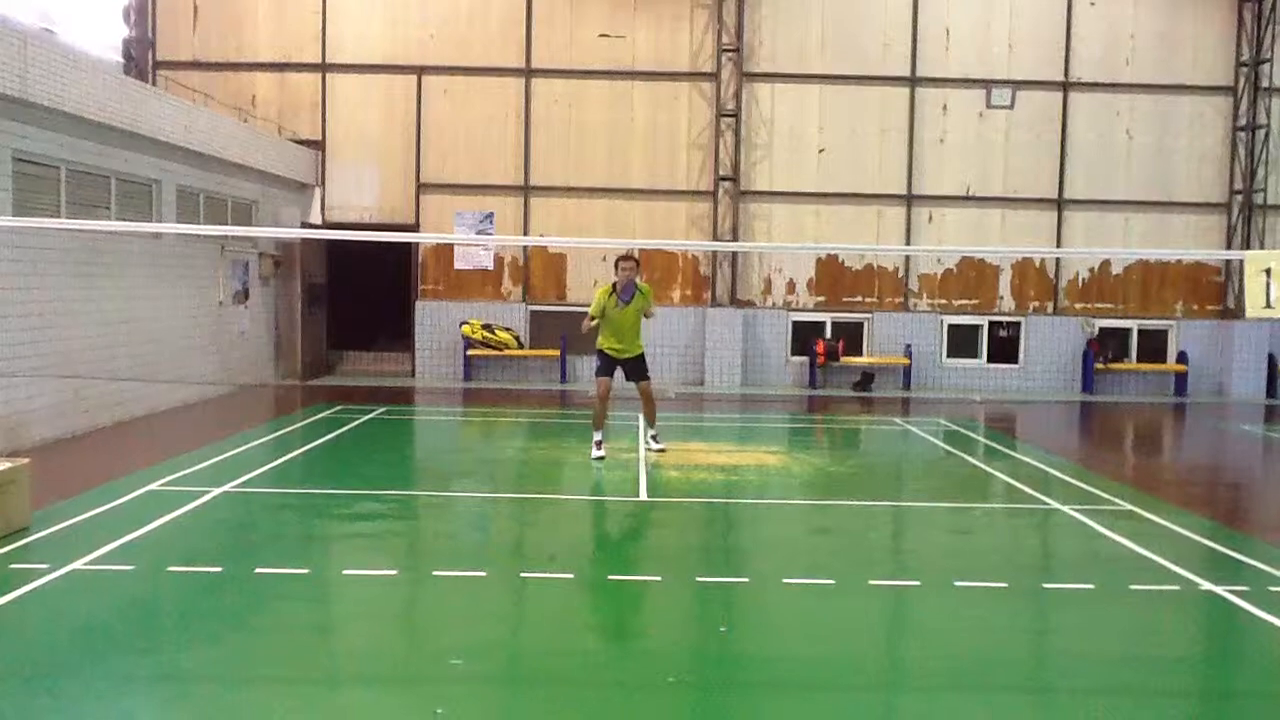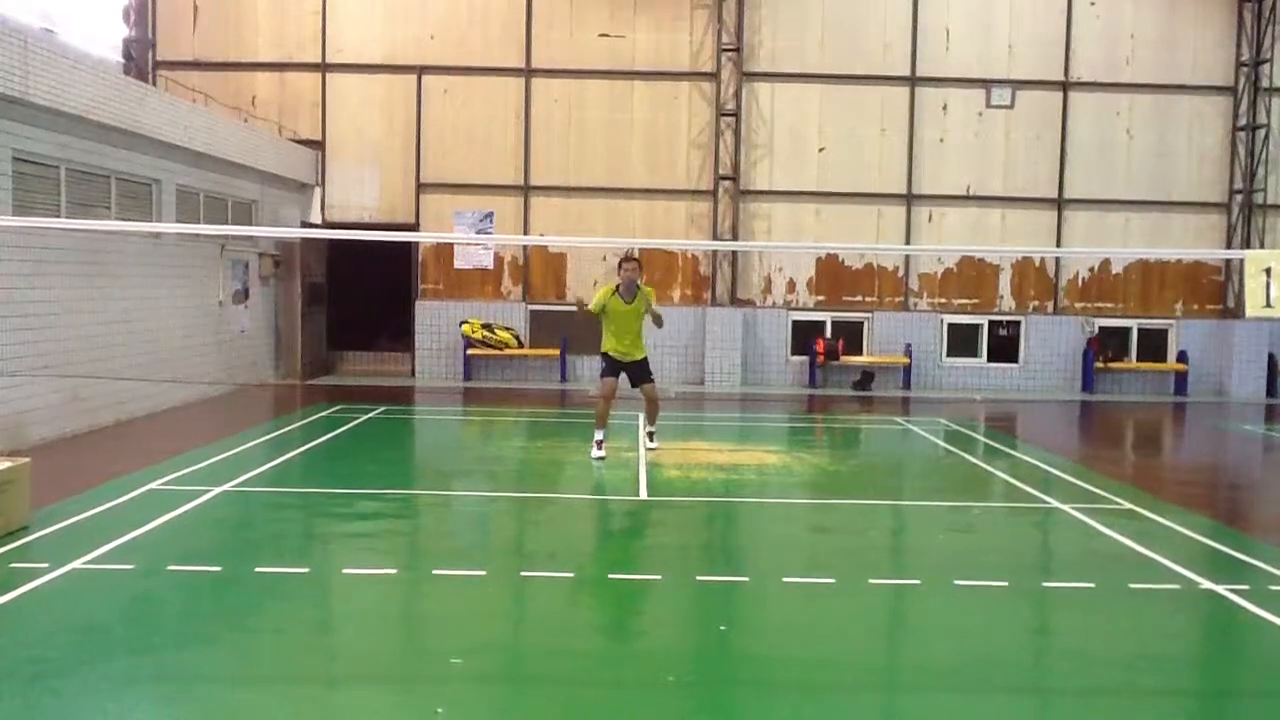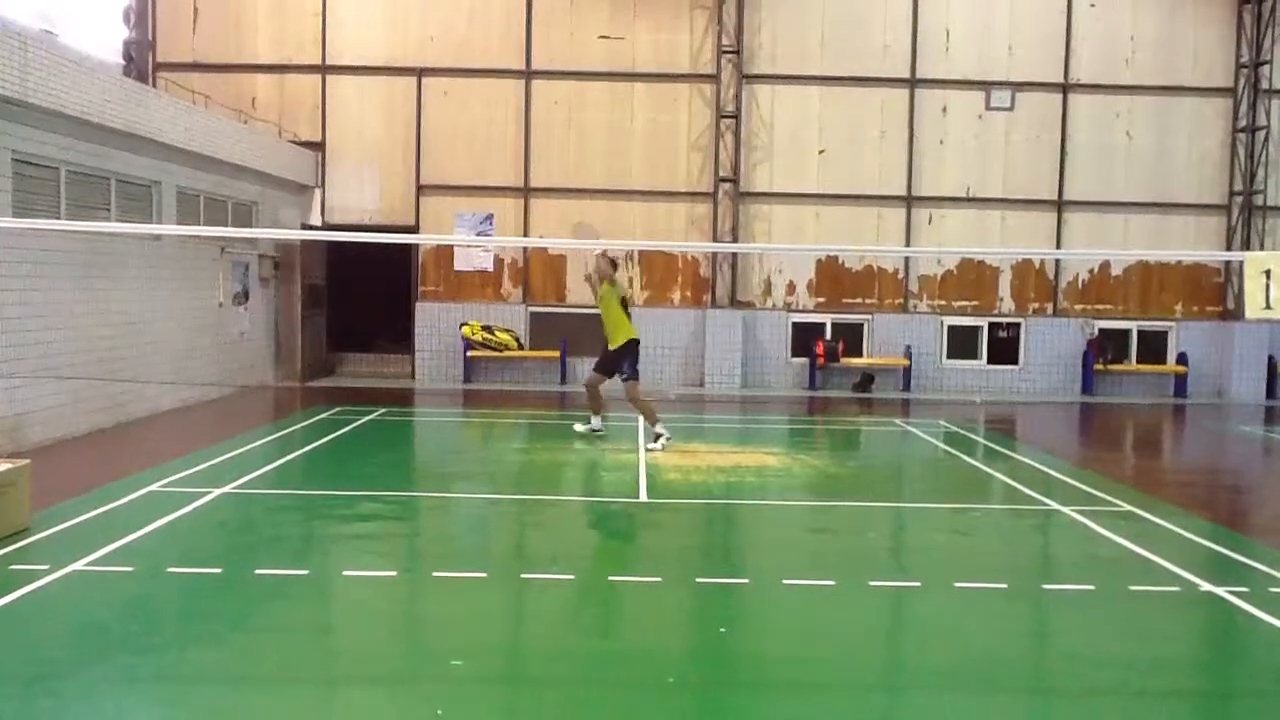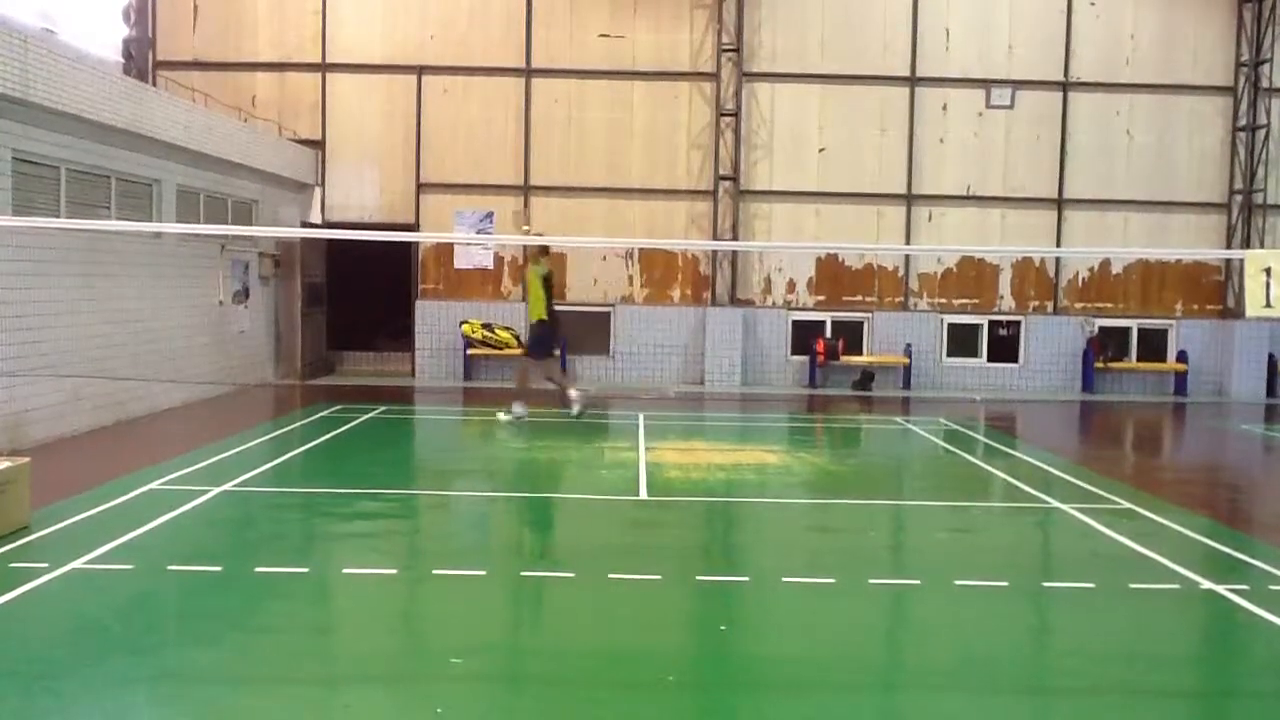
dt=0.5s
person 1, frame 1
left shoulder: (644, 291)
right shoulder: (604, 293)
right elbow: (590, 318)
left wrist: (648, 313)
right wrist: (587, 325)
left hip: (634, 350)
right hip: (607, 349)
left knee: (647, 394)
right knee: (602, 393)
left ankle: (651, 435)
right ankle: (597, 440)
person 1, frame 2
left shoulder: (647, 294)
right shoulder: (606, 293)
left elbow: (659, 325)
right elbow: (590, 313)
left wrist: (654, 311)
left hip: (637, 354)
right hip: (612, 353)
left knee: (652, 397)
right knee: (606, 393)
left ankle: (649, 431)
right ankle: (598, 440)
person 1, frame 3
left shoulder: (614, 287)
right shoulder: (603, 291)
left elbow: (608, 274)
left wrist: (600, 258)
right wrist: (592, 283)
left hip: (626, 345)
right hip: (613, 347)
left knee: (633, 395)
right knee: (590, 384)
left ankle: (661, 433)
right ankle: (596, 423)
person 1, frame 4
left shoulder: (540, 267)
right shoulder: (538, 271)
left elbow: (534, 254)
left hip: (543, 324)
right hip: (545, 325)
left knee: (524, 368)
right knee: (548, 370)
left ankle: (519, 410)
right ankle: (572, 395)
